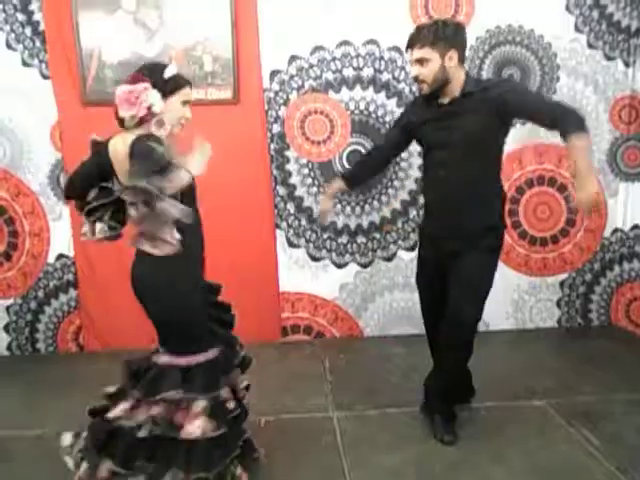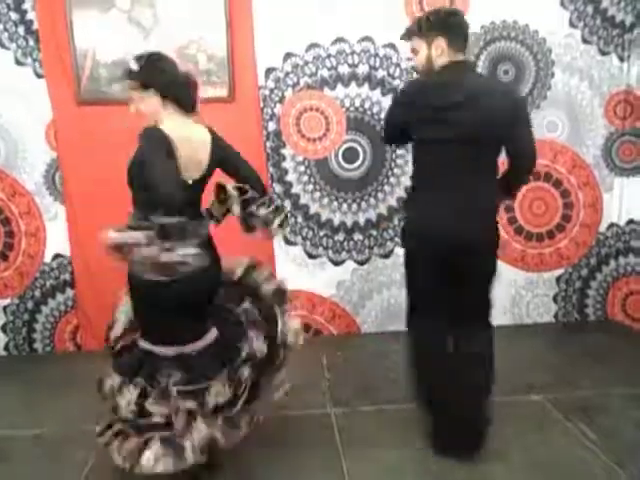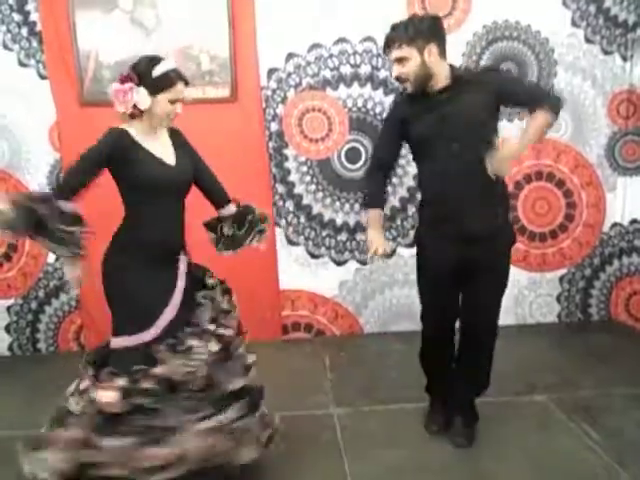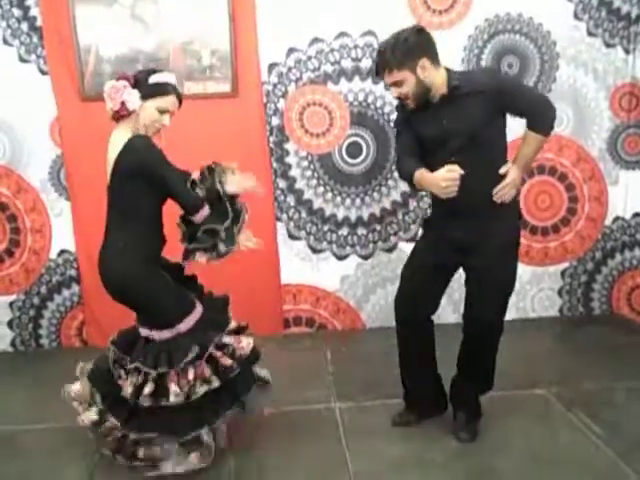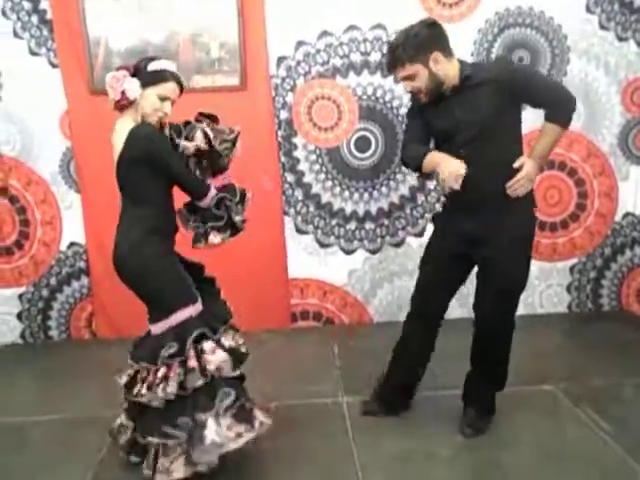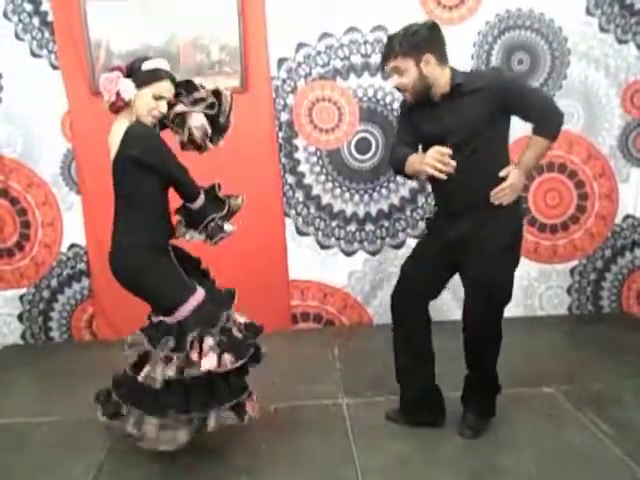
dt=0.5s
person 1, frame 1
left shoulder: (496, 96)
right shoulder: (419, 111)
left elbow: (567, 119)
right elbow: (381, 153)
left wrist: (584, 175)
right wrist: (336, 188)
left hip: (479, 239)
right hip: (434, 237)
left knee: (460, 323)
right knee: (435, 322)
left ankle: (438, 400)
right ankle: (456, 388)
person 1, frame 2
left shoulder: (417, 94)
right shoulder: (506, 98)
left elbow: (391, 136)
right elbow: (523, 167)
left hip: (428, 231)
right hip: (477, 231)
left knee: (427, 325)
right knee: (472, 325)
left ankle: (451, 429)
right ankle: (467, 430)
person 1, frame 3
left shoulder: (485, 84)
right shoulder: (404, 108)
left elbow: (548, 101)
right elbow: (380, 166)
left wrist: (519, 145)
right wrist: (375, 225)
left hip: (490, 232)
right hip: (437, 236)
left knee: (480, 326)
right knee: (436, 324)
left ankle: (463, 408)
right ankle: (439, 400)
person 1, frame 4
left shoulder: (487, 86)
right shoulder: (409, 111)
left elbow: (543, 112)
right elbow: (406, 162)
left wrist: (519, 169)
right wrist: (430, 180)
left hip: (494, 226)
right hip: (443, 224)
left knee: (483, 321)
right knee: (409, 306)
left ankle: (466, 405)
right ankle: (425, 398)
person 1, frame 5
left shoulder: (501, 77)
right shoulder: (424, 103)
left elbow: (562, 102)
right elbow: (411, 151)
left wrist: (536, 160)
right wrist: (441, 161)
left hip: (507, 218)
right hip: (456, 218)
left knee: (494, 316)
right knee: (425, 305)
left ankle: (479, 402)
right ankle: (394, 392)
person 1, frame 6
left shoulder: (490, 86)
right shoulder: (413, 107)
left elbow: (549, 115)
right elbow: (399, 154)
left wrist: (522, 171)
right wrist: (422, 161)
left hip: (493, 225)
right hip: (445, 224)
left knee: (481, 320)
right knee: (406, 299)
left ankle: (479, 405)
right ankle: (421, 403)
person 2, frame 1
left shoulder: (115, 147)
right shoulder: (147, 147)
left elbow: (73, 189)
right elbow: (150, 191)
right wrist: (186, 170)
left hip: (160, 274)
right hip: (173, 279)
left knee: (203, 354)
right knee: (188, 367)
person 2, frame 2
left shoulder: (153, 138)
right shoulder: (205, 137)
left elbow: (166, 197)
right elbow: (253, 184)
left hip: (162, 269)
right hip: (199, 265)
left knee: (163, 359)
right knee: (201, 341)
left ankle: (175, 448)
person 2, frame 3
left shoulder: (175, 139)
right shoulder: (119, 142)
left elbow: (210, 185)
right elbow: (67, 189)
left wrist: (240, 222)
right wrist: (71, 250)
left hip: (172, 263)
right hip: (133, 267)
left knee: (198, 342)
right knee: (140, 355)
person 2, frame 4
left shoulder: (126, 143)
right shoulder: (140, 149)
left elbow: (177, 180)
right elbow: (187, 201)
left wrist: (219, 182)
right wrist: (230, 232)
left hip: (125, 261)
right hip: (133, 267)
left knee: (161, 331)
right knee: (193, 331)
right ankle: (182, 443)
person 2, frame 5
left shoulder: (130, 132)
right shoulder: (146, 137)
left elbow: (172, 150)
right elbow: (193, 185)
left wrist: (190, 141)
left hip: (139, 250)
right hip: (146, 253)
left knee: (172, 332)
right knee: (192, 331)
left ankle: (154, 433)
right ankle: (187, 440)
person 2, frame 6
left shoulder: (125, 131)
right shoulder: (141, 136)
left elbow: (180, 109)
right elbow: (184, 184)
left wrist: (192, 114)
right wrist: (210, 213)
left hip: (137, 249)
right hip: (142, 255)
left knee: (177, 323)
right knee: (199, 317)
